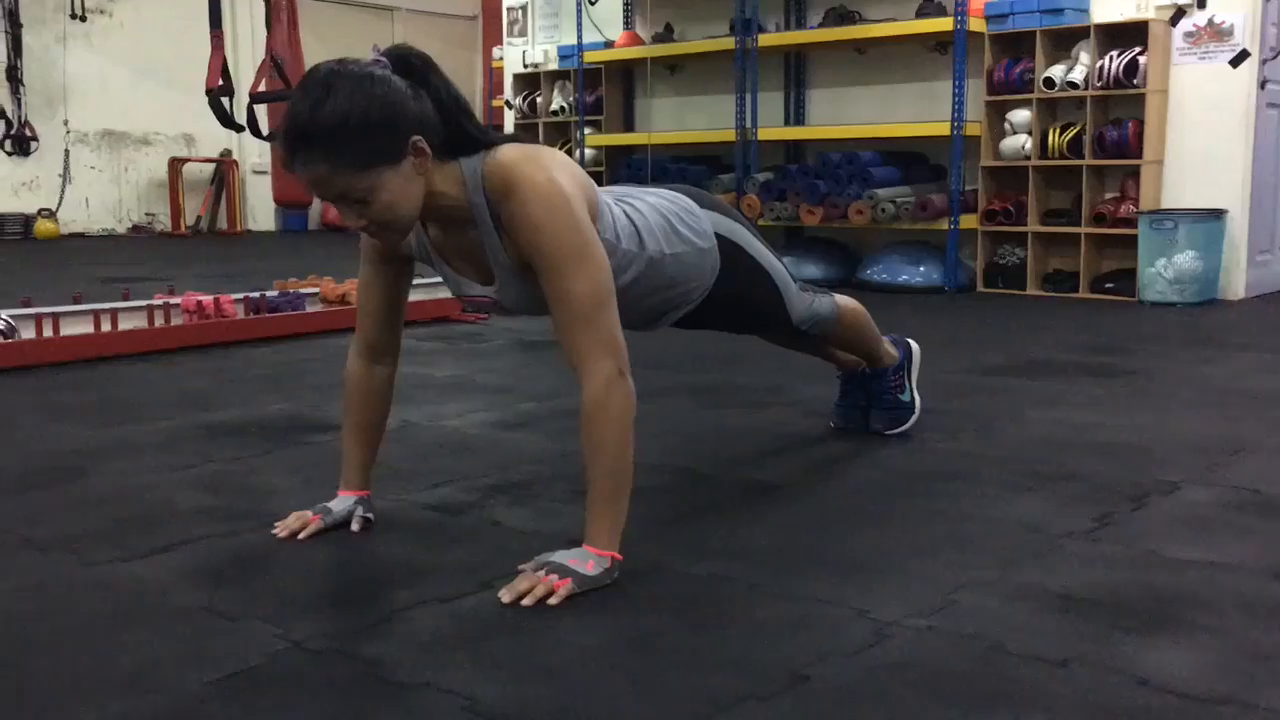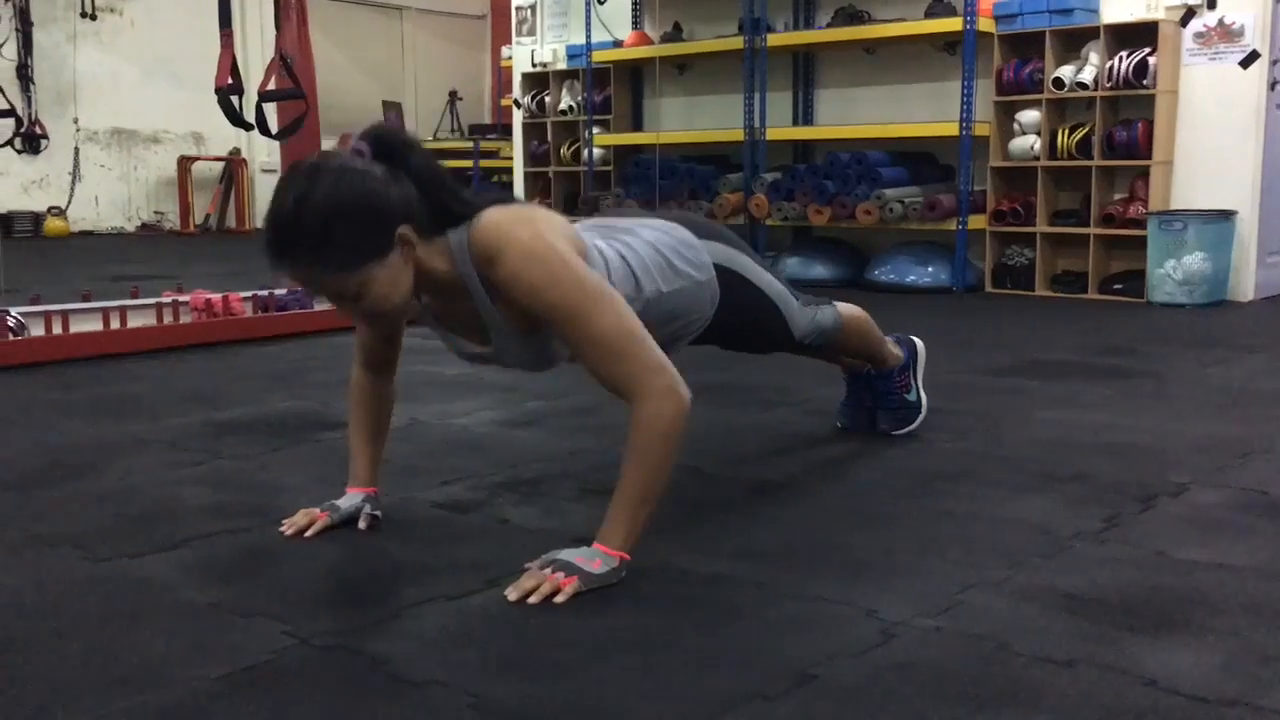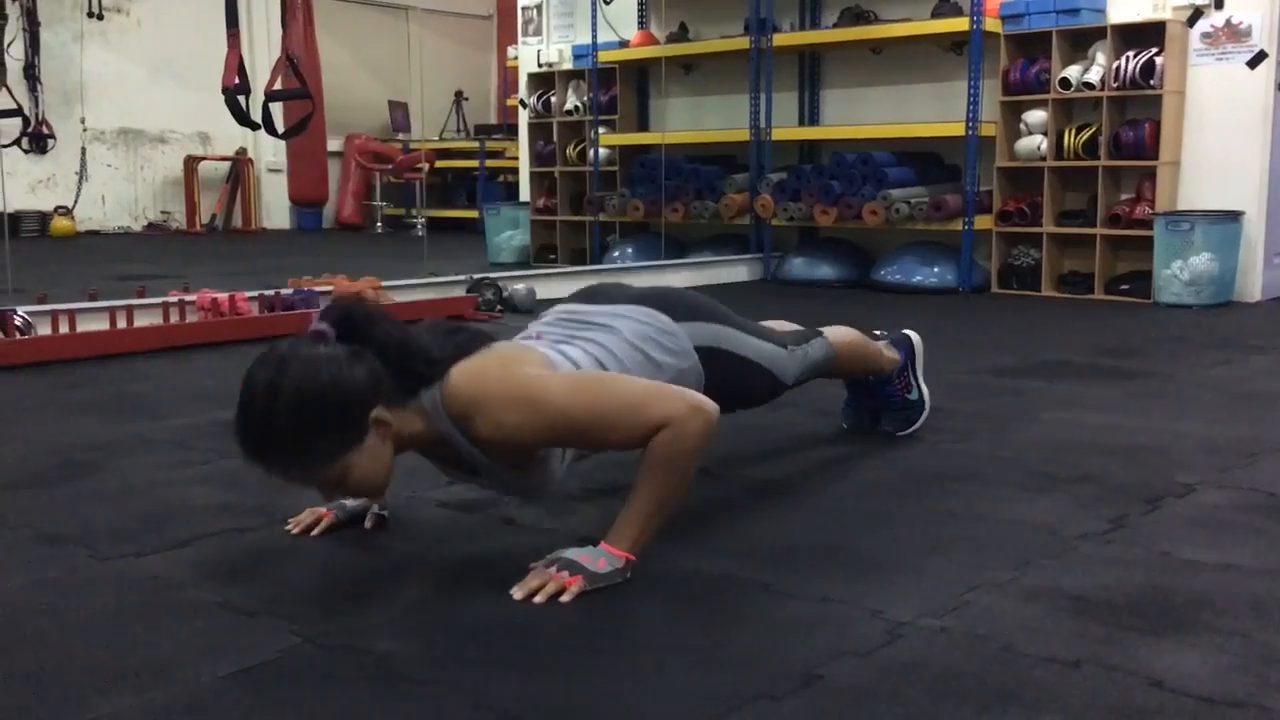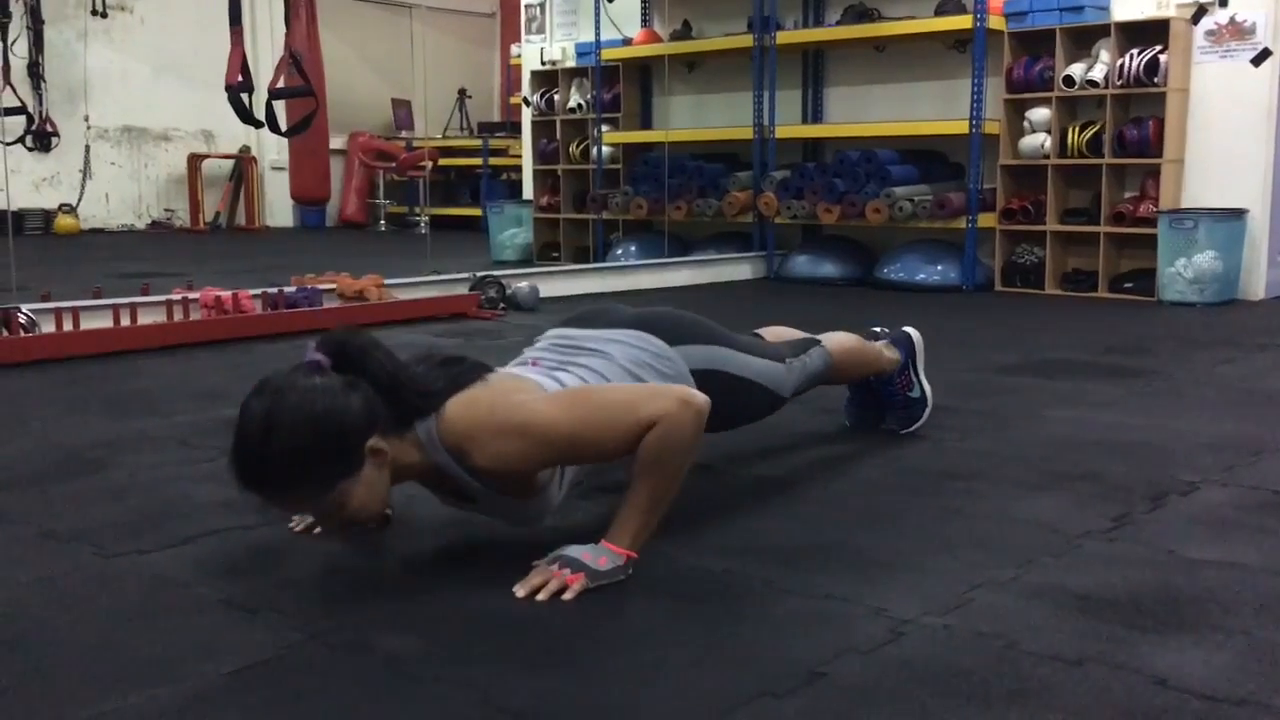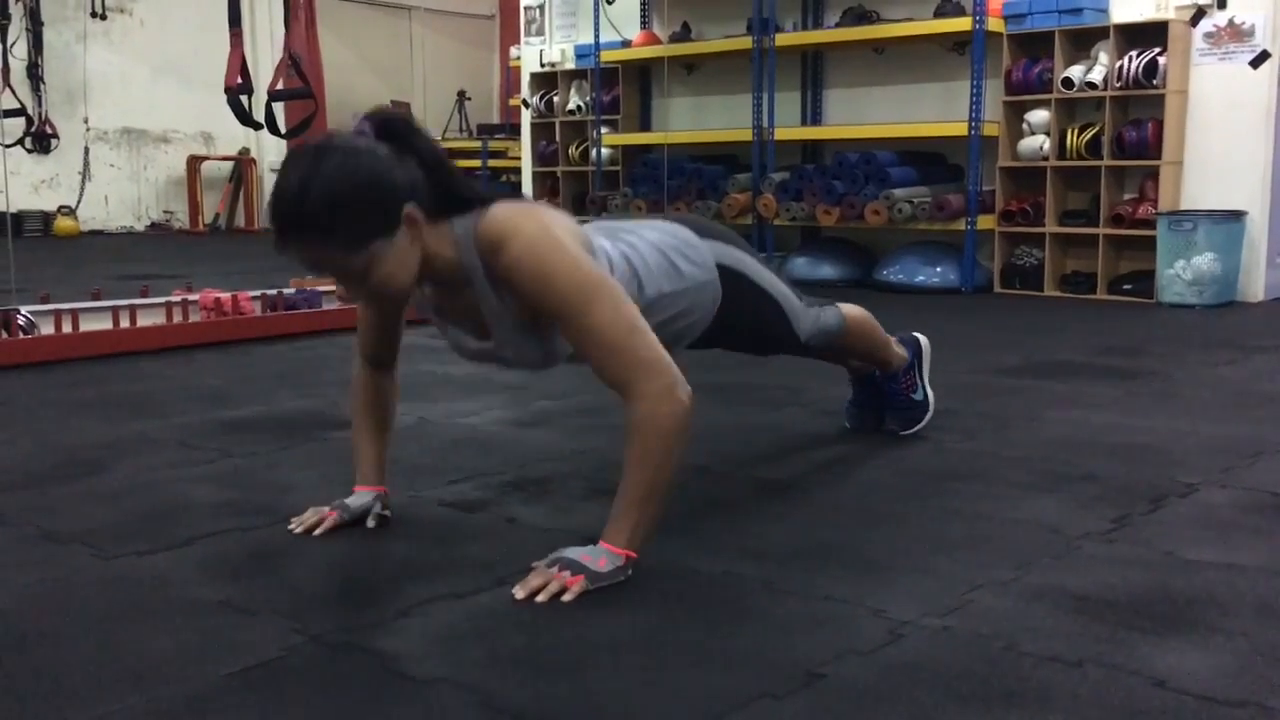
dt=0.3s
person 1, frame 1
left shoulder: (530, 189)
right shoulder: (394, 210)
left elbow: (605, 373)
right elbow: (372, 355)
left wrist: (599, 551)
right wrist: (351, 493)
left hip: (698, 246)
right hip: (643, 278)
left knee: (800, 316)
right knee: (781, 330)
left ankle: (889, 361)
right ankle: (854, 372)
person 1, frame 2
left shoulder: (517, 257)
right shoulder: (393, 260)
left elbow: (662, 395)
right elbow: (374, 369)
left wrist: (609, 549)
right wrist: (361, 487)
left hip: (693, 271)
right hip: (614, 250)
left knee: (806, 327)
right knee: (796, 339)
left ankle: (892, 365)
right ankle: (866, 383)
person 1, frame 3
left shoulder: (494, 403)
right shoulder: (377, 382)
left elbow: (694, 416)
left wrist: (614, 552)
right wrist: (362, 491)
left hip: (676, 346)
right hip: (593, 324)
left knee: (794, 361)
right knee: (771, 340)
left ankle: (891, 356)
right ankle: (872, 352)
person 1, frame 4
left shoulder: (486, 433)
right shoulder: (379, 409)
left elbow: (685, 409)
left wrist: (614, 548)
right wrist: (360, 503)
left hip: (670, 365)
right hip: (588, 348)
left knee: (793, 372)
right knee: (761, 350)
left ankle: (891, 357)
right ankle: (868, 338)
person 1, frame 5
left shoulder: (522, 246)
right shoulder: (396, 249)
left elbow: (663, 395)
right elbow: (373, 362)
left wrist: (616, 551)
right wrist: (369, 485)
left hip: (695, 270)
right hip: (623, 256)
left knee: (810, 329)
right knee: (798, 344)
left ankle: (901, 360)
right ankle: (866, 379)
